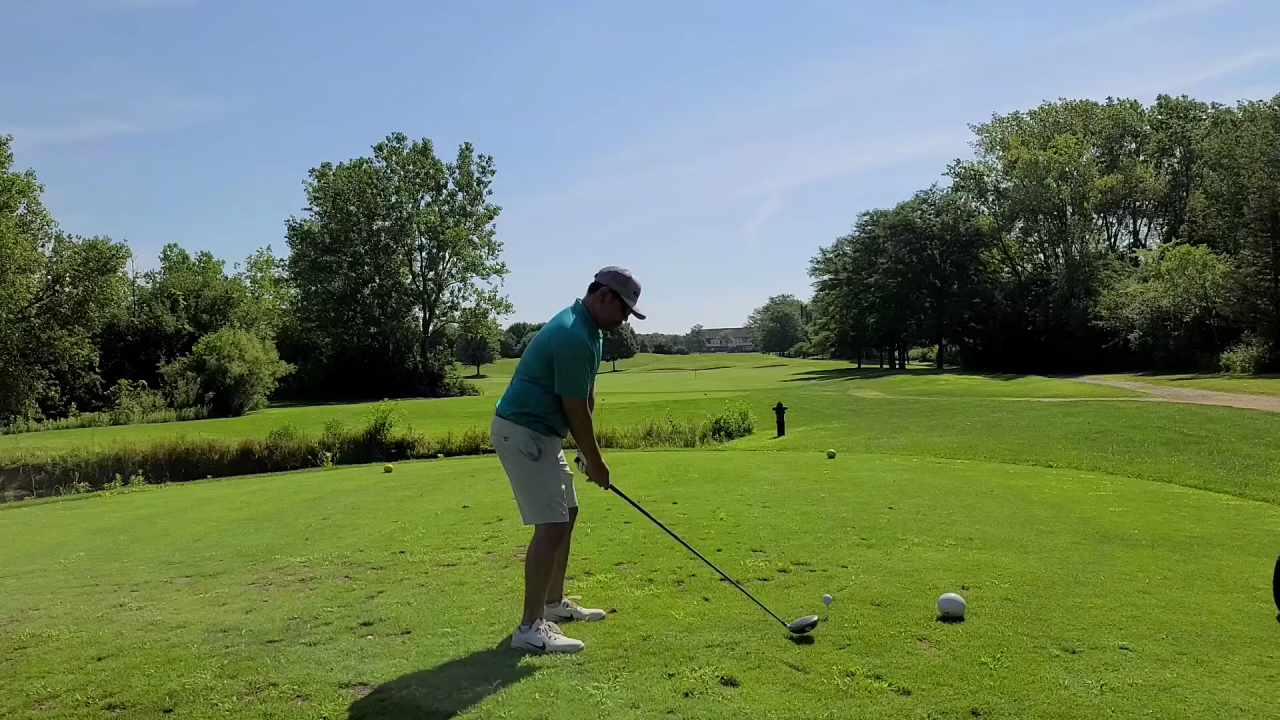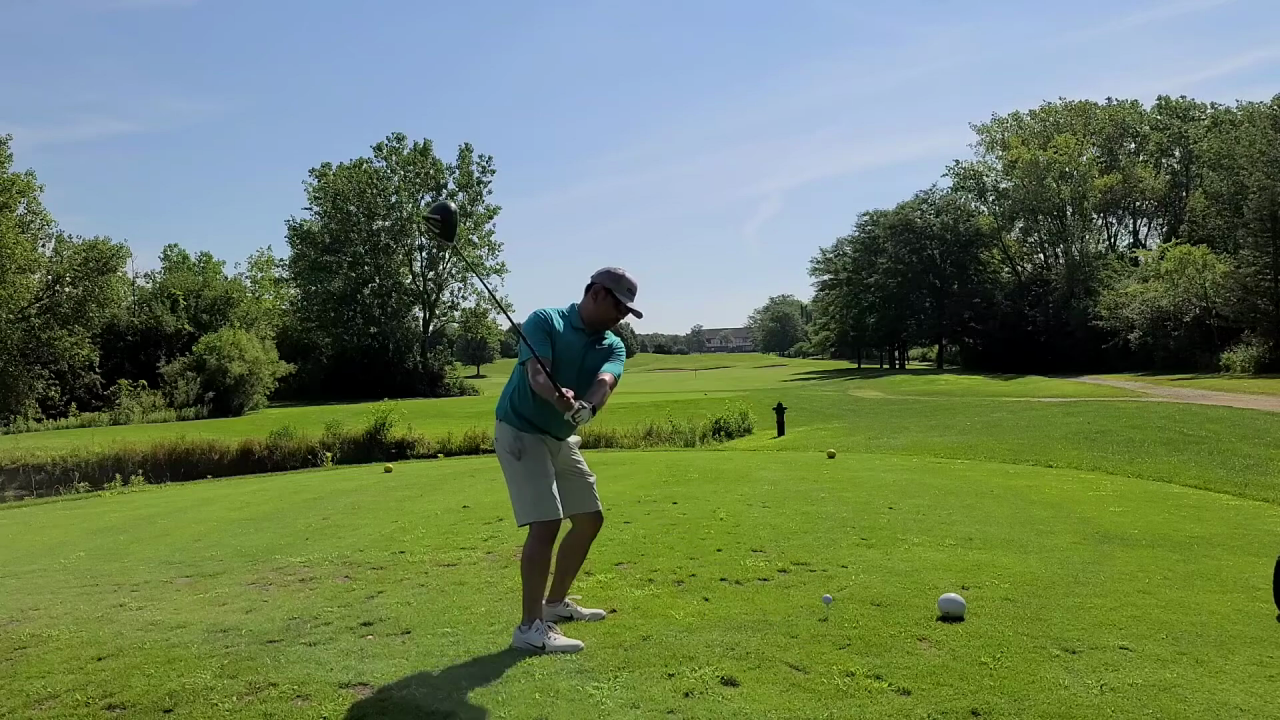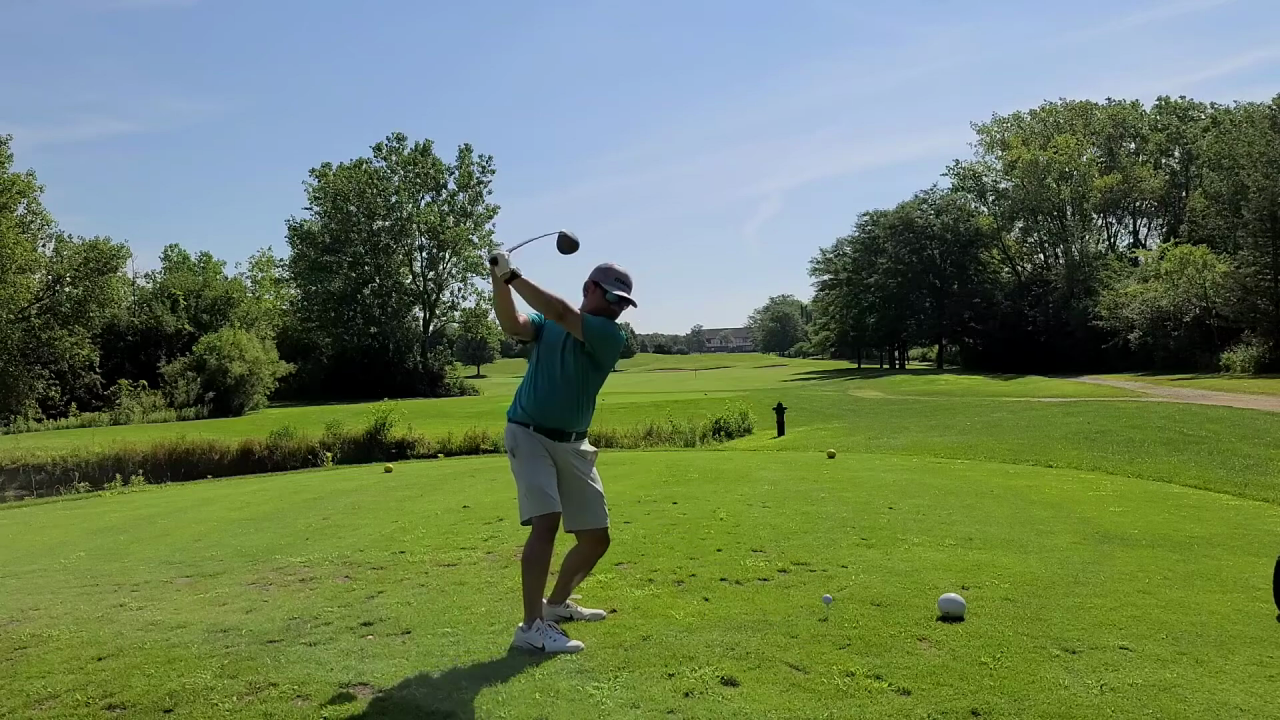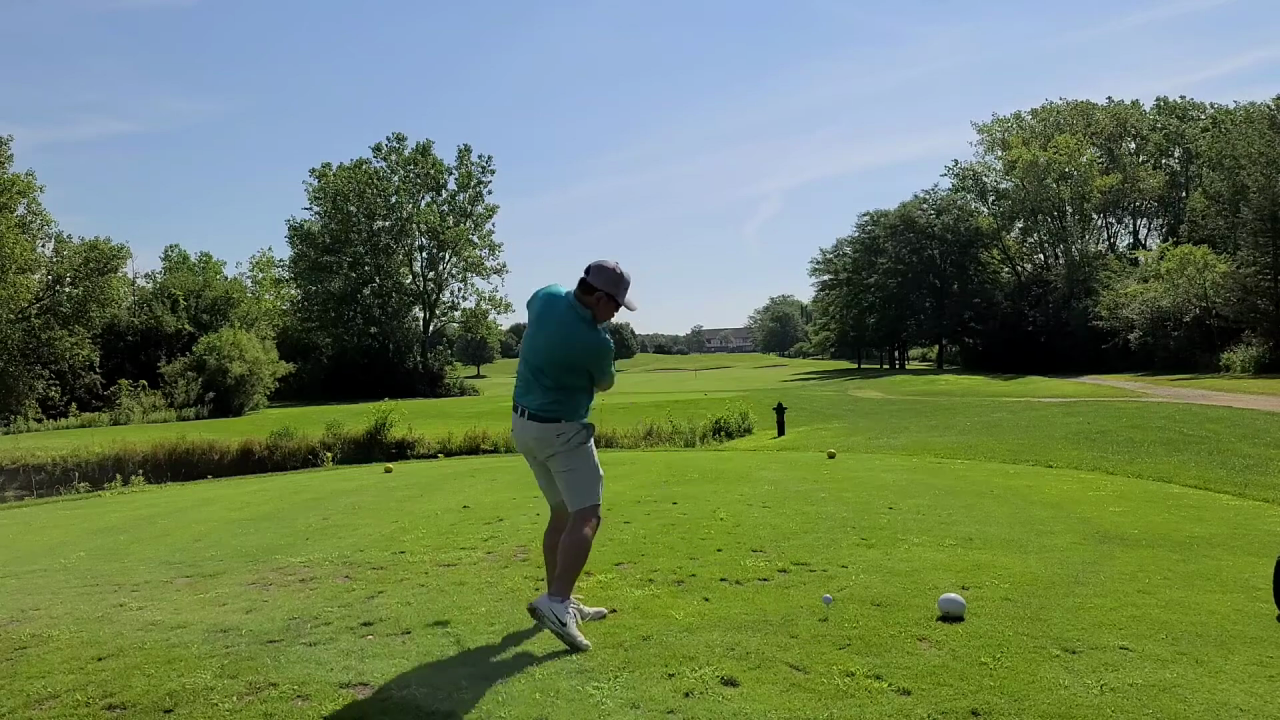
dt=0.4s
person 1, frame 1
left shoulder: (590, 331)
right shoulder: (573, 337)
left elbow: (586, 397)
right elbow: (575, 409)
left wrist: (588, 452)
right wrist: (595, 459)
left hip: (541, 434)
right hip: (523, 433)
left knee: (565, 516)
right knee: (552, 524)
left ankle: (553, 603)
right ankle: (531, 627)
person 1, frame 2
left shoulder: (612, 346)
right shoulder: (545, 319)
left elbow: (605, 384)
right elbow: (536, 375)
left wrist: (584, 406)
right wrist: (558, 399)
left hip: (561, 439)
right hip: (520, 434)
left knee: (590, 520)
right knee: (546, 524)
left ankle: (556, 602)
right ankle: (531, 626)
person 1, frame 3
left shoulder: (610, 336)
right shoulder: (545, 320)
left elbow: (563, 315)
right elbow: (513, 325)
left wrist: (515, 279)
right wrist: (499, 284)
left hip: (573, 445)
right hip: (527, 434)
left knee: (597, 536)
right knee: (546, 520)
left ankle: (557, 601)
right ankle: (532, 625)
person 1, frame 4
left shoulder: (543, 298)
right shoulder: (598, 341)
right elbow: (604, 385)
left hip: (525, 424)
right hip: (561, 430)
left knee: (564, 511)
right knee: (587, 516)
left ankle: (557, 599)
right ankle: (555, 600)
